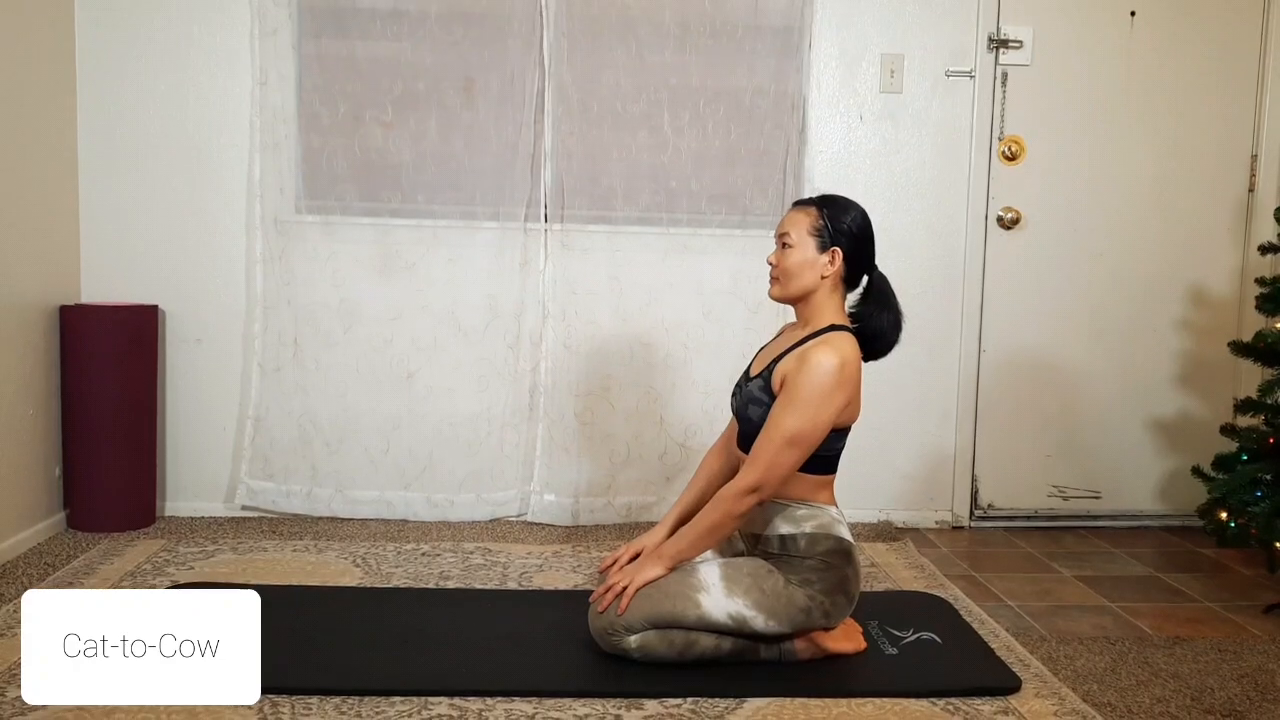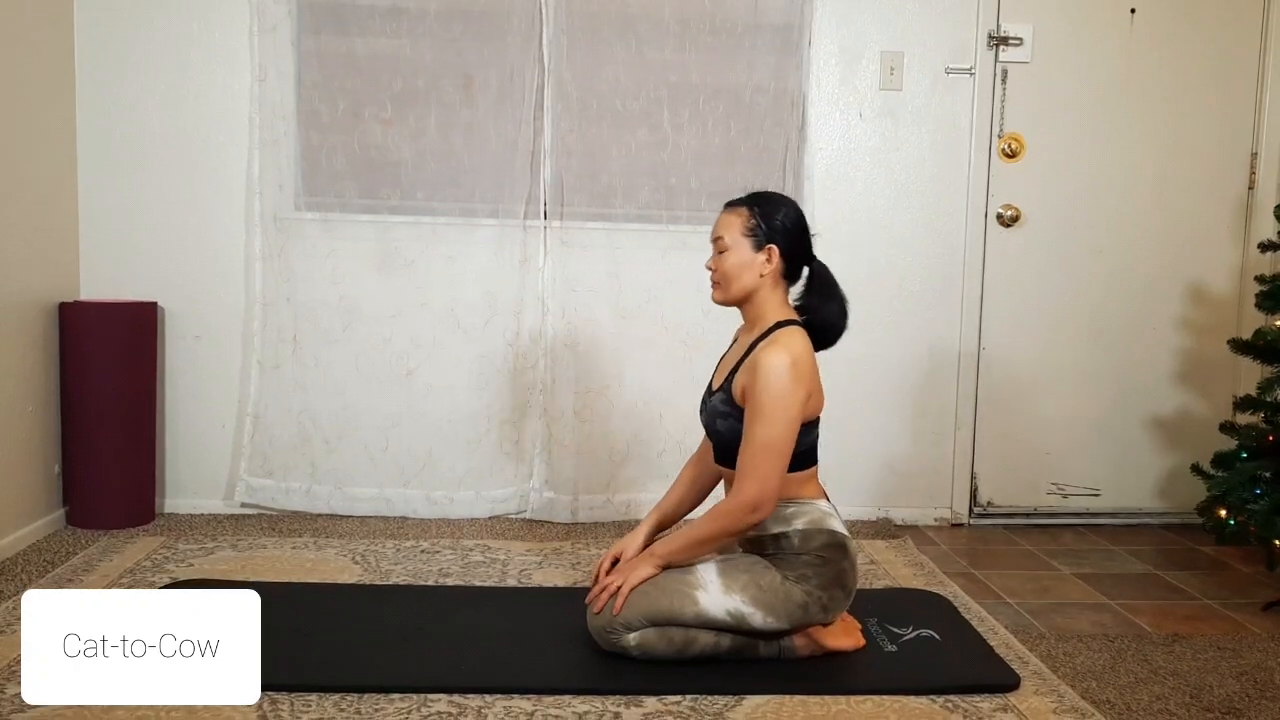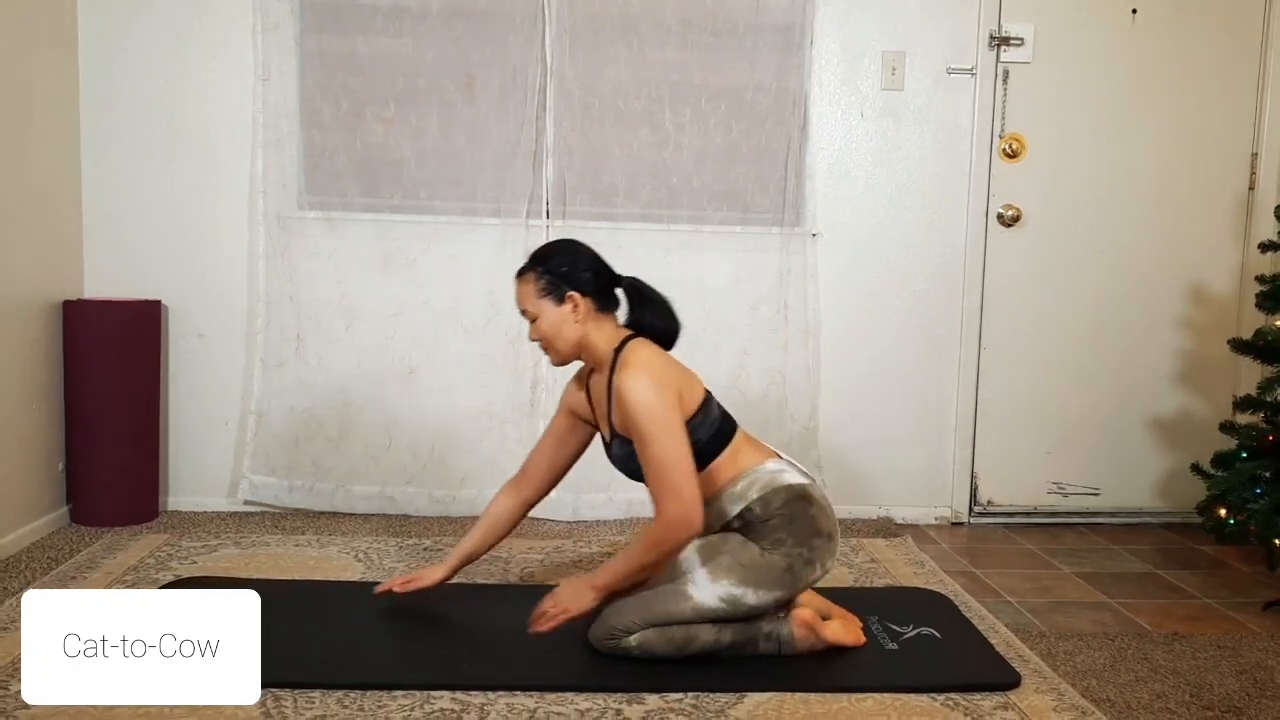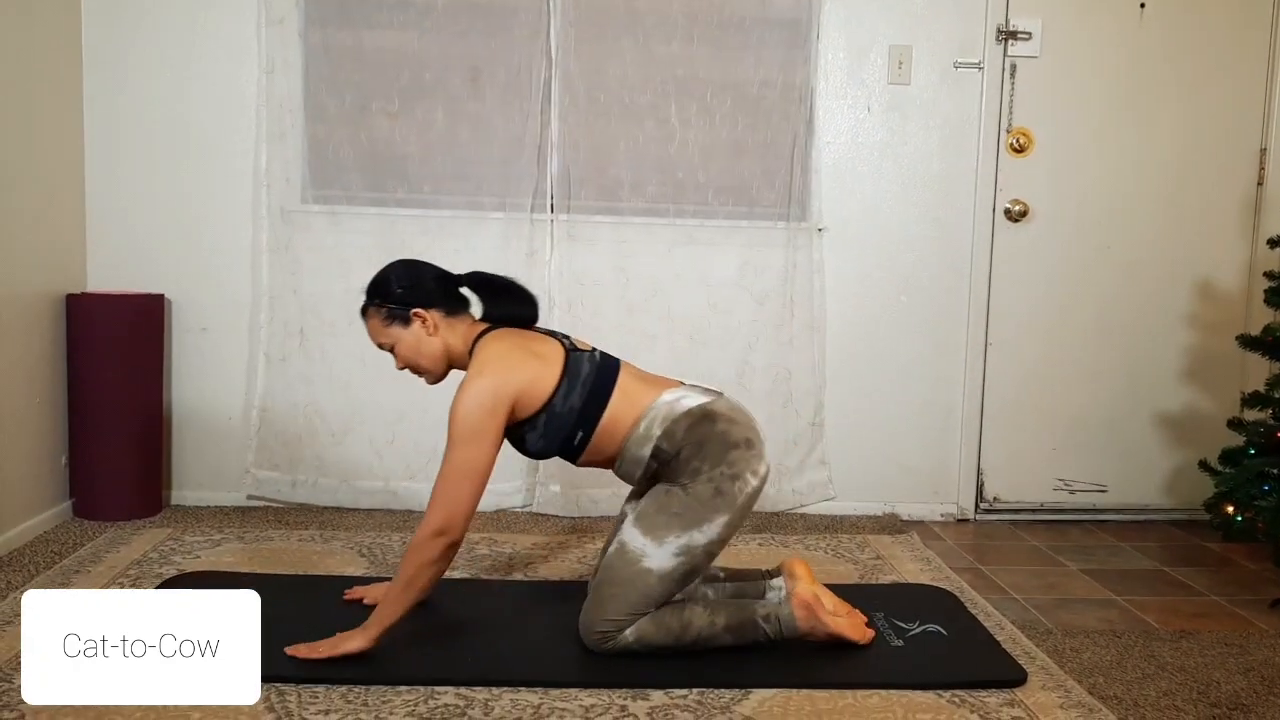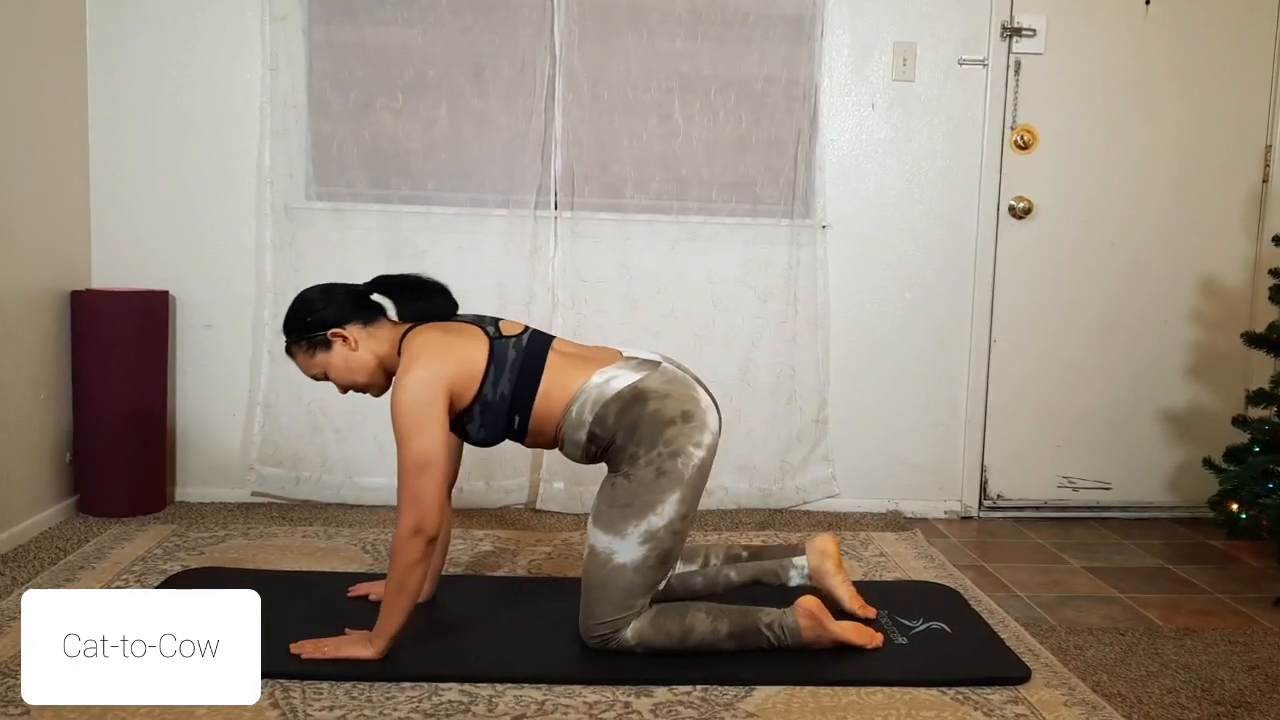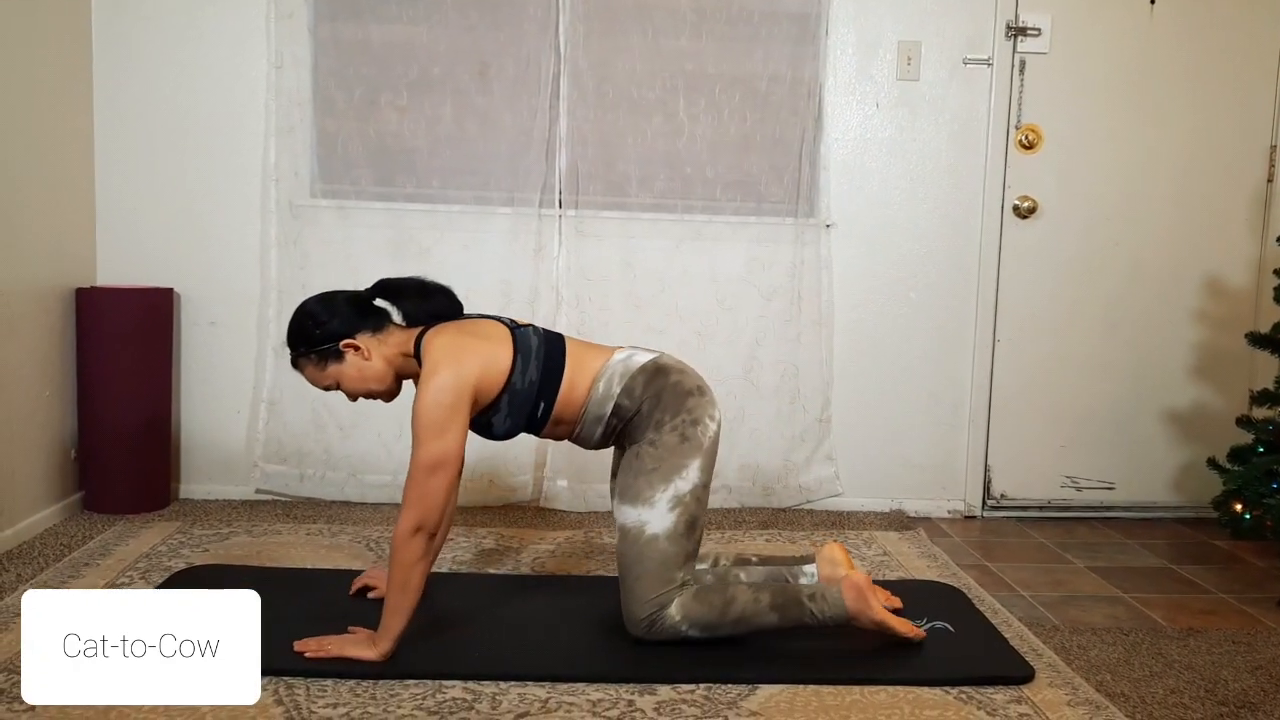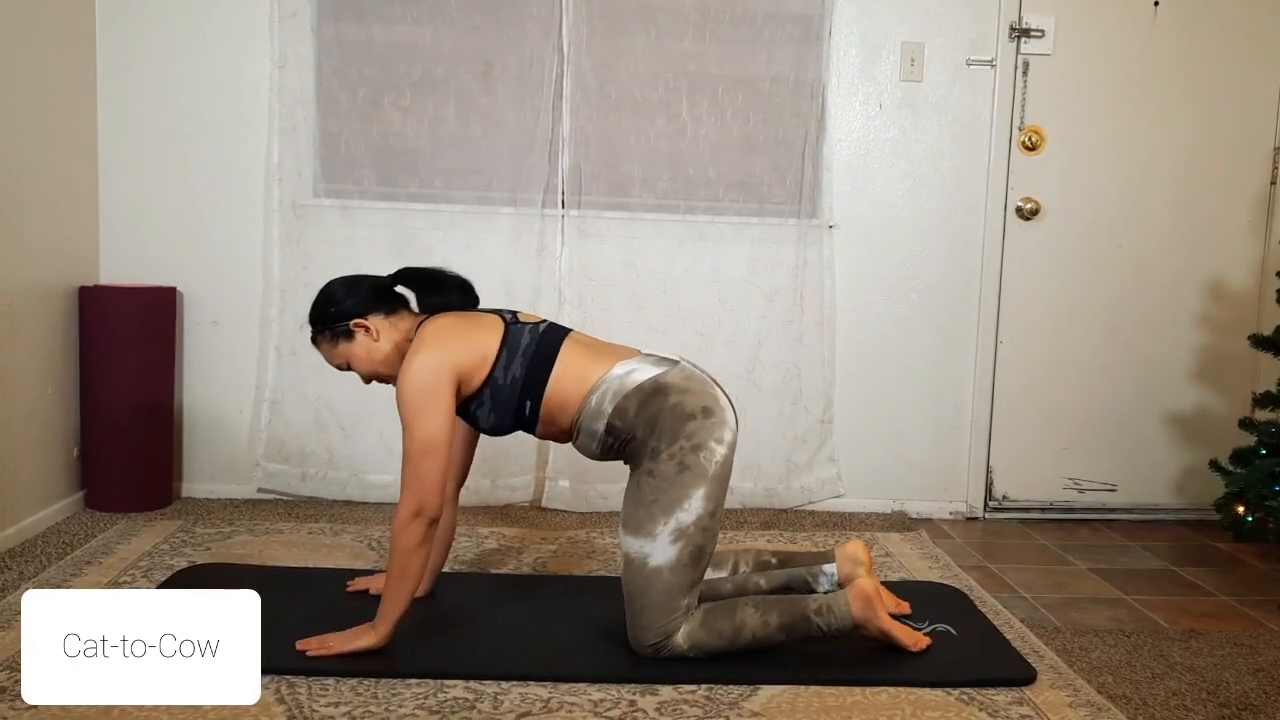
dt=0.7s
person 1, frame 1
left shoulder: (828, 359)
right shoulder: (792, 338)
left elbow: (752, 485)
right elbow: (730, 447)
left wrist: (663, 559)
right wrist: (662, 530)
left hip: (804, 565)
right hip: (758, 538)
left knee: (613, 618)
right knee: (615, 585)
left ankle: (801, 639)
right ankle: (792, 627)
person 1, frame 2
left shoulder: (779, 358)
right shoulder: (750, 339)
left elbow: (751, 504)
right elbow: (711, 458)
left wrist: (653, 559)
right wrist: (645, 533)
left hip: (802, 564)
right hip: (760, 543)
left knee: (613, 617)
right knee: (613, 586)
left ankle: (800, 636)
right ankle: (793, 620)
person 1, frame 3
left shoulder: (639, 381)
right shoulder: (587, 388)
left elbow: (677, 524)
right elbow: (526, 486)
left wrist: (592, 588)
right wrist: (444, 567)
left hip: (784, 526)
right hip: (739, 521)
left knee: (614, 627)
right knee: (620, 589)
left ankle: (790, 628)
right ankle: (776, 597)
person 1, frame 4
left shoulder: (487, 381)
right shoulder: (502, 352)
left elbow: (444, 527)
right elbow: (451, 512)
left wrist: (369, 631)
right wrist: (406, 586)
left hip: (710, 455)
right hip: (696, 448)
left knee: (605, 629)
right knee: (628, 588)
left ankle: (791, 613)
right ankle: (780, 584)
person 1, frame 5
left shoulder: (417, 377)
right shoulder: (438, 346)
left elbow: (418, 525)
right elbow: (440, 494)
left wrist: (377, 639)
right wrist: (420, 585)
left hip: (657, 429)
right hip: (668, 397)
left knee: (609, 627)
right knee: (648, 576)
left ankle: (799, 625)
right ankle: (806, 560)
person 1, frame 6
left shoulder: (443, 375)
right shoulder: (437, 350)
left elbow: (418, 521)
right elbow: (442, 492)
left wrist: (380, 642)
right wrist: (408, 576)
left hip: (668, 408)
right hip: (652, 412)
left knee: (654, 613)
right knee: (661, 575)
left ankle: (841, 599)
right ankle: (818, 568)
person 1, frame 7
left shoulder: (425, 359)
right shoulder: (459, 346)
left elbow: (419, 509)
right elbow: (447, 489)
left wrist: (380, 628)
right wrist: (417, 581)
left hip: (675, 425)
right hip: (683, 404)
left knee: (659, 634)
right knee: (679, 576)
left ankle: (850, 608)
right ankle: (837, 567)
